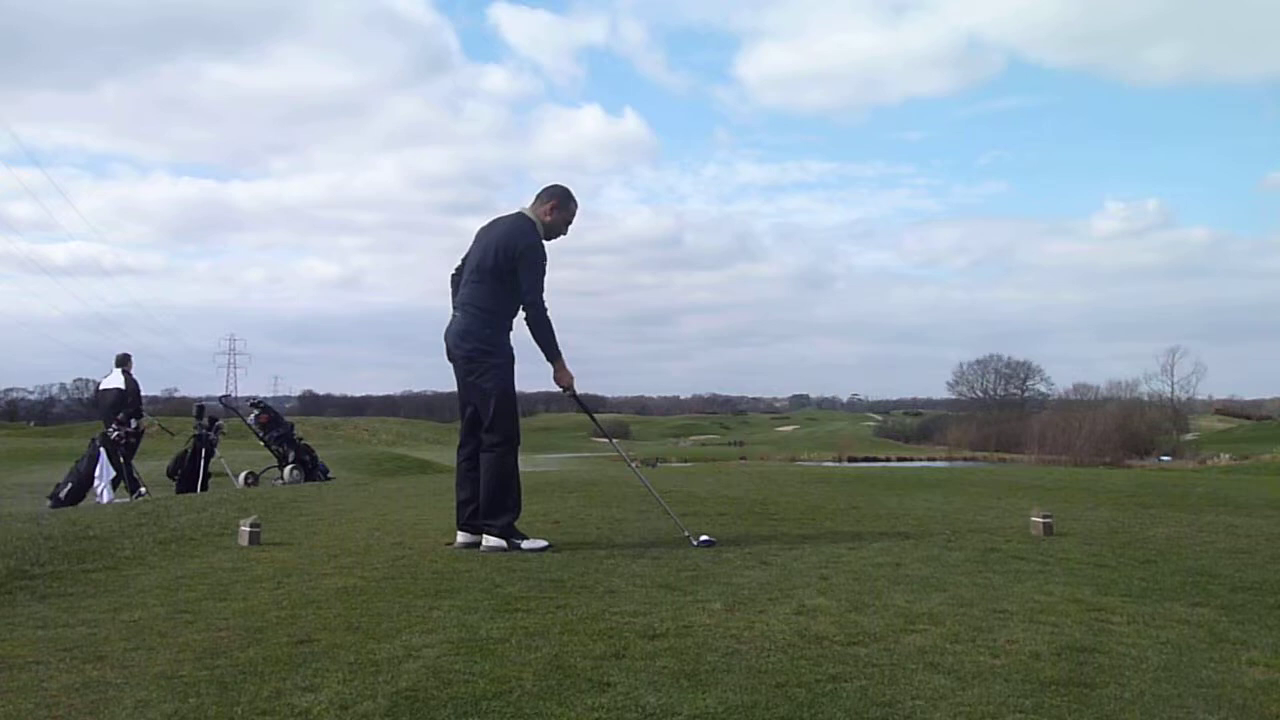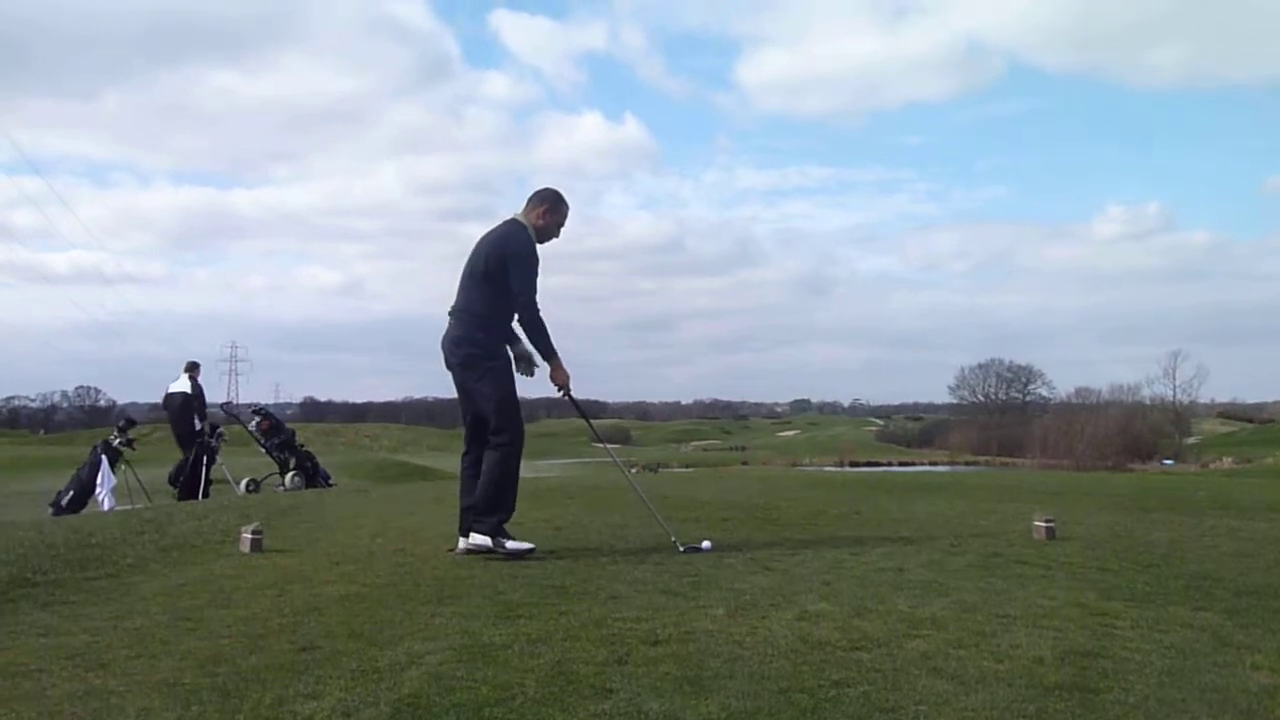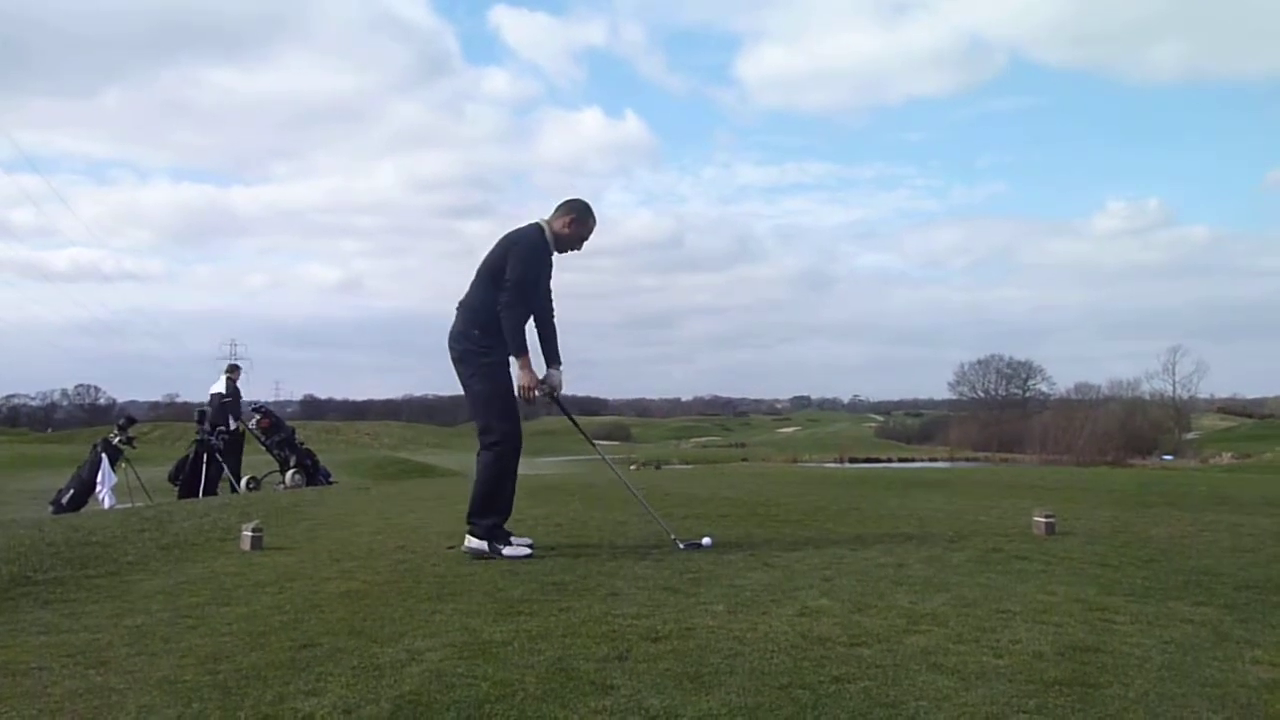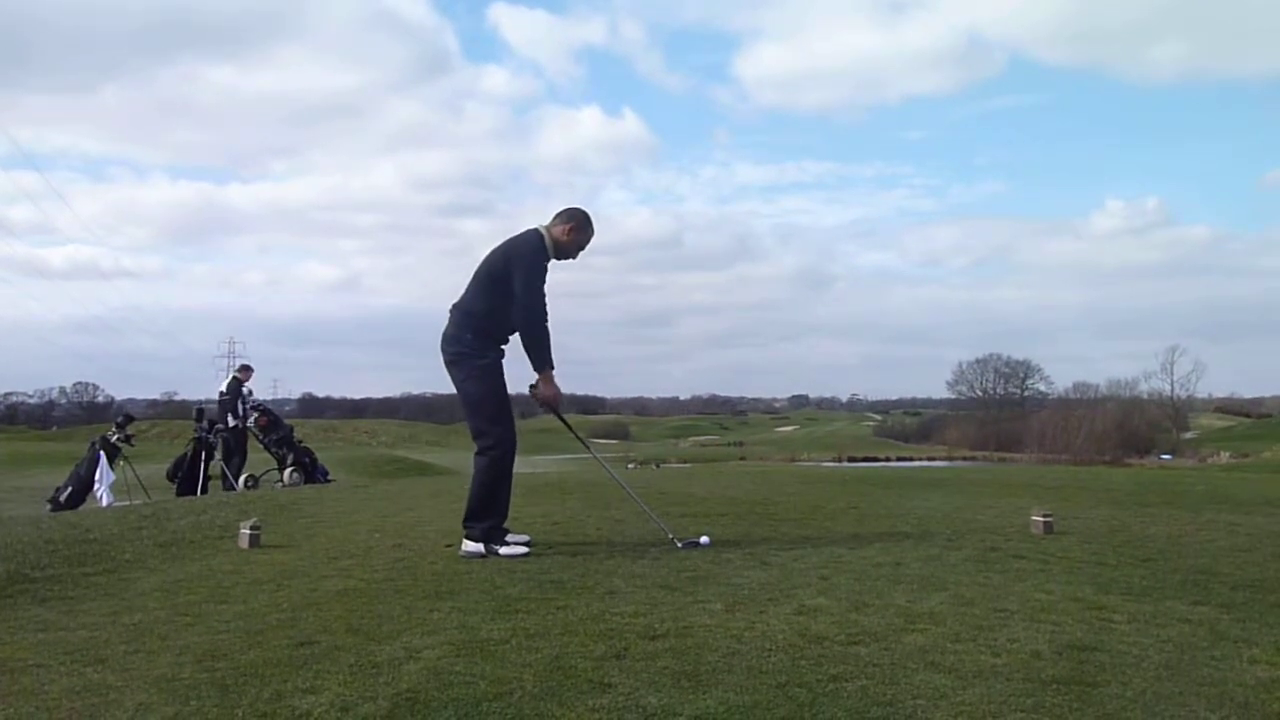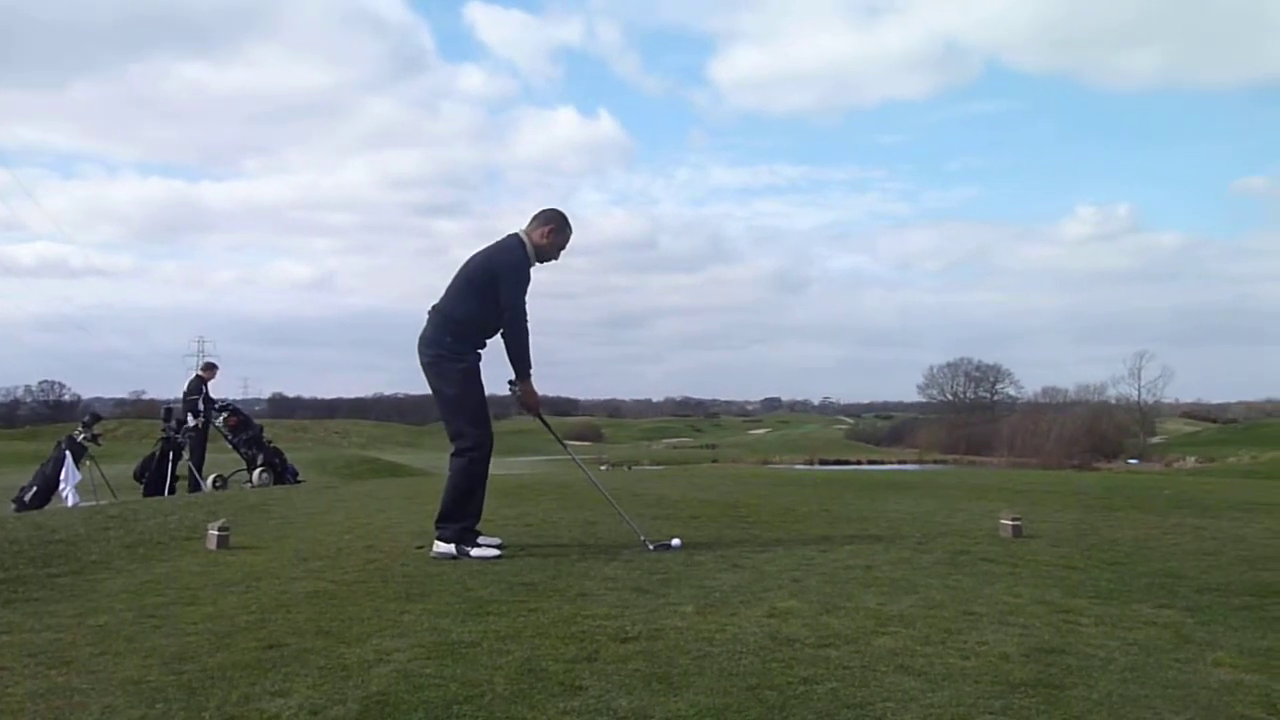
dt=1s
person 1, frame 1
left shoulder: (497, 227)
right shoulder: (528, 241)
left elbow: (458, 276)
right elbow: (534, 308)
right wrist: (558, 364)
left hip: (463, 337)
right hip: (485, 343)
left knee: (475, 433)
right knee: (500, 435)
left ankle: (471, 526)
right ankle: (498, 529)
person 1, frame 2
left shoulder: (500, 237)
right shoulder: (519, 245)
right elbow: (527, 309)
left wrist: (518, 346)
right wrist: (553, 361)
left hip: (464, 344)
right hip: (479, 349)
left knee: (480, 438)
right knee: (506, 435)
left ankle: (472, 530)
right ankle: (486, 527)
person 1, frame 3
left shoulder: (538, 251)
right shoulder: (529, 243)
left elbow: (543, 313)
right elbow: (511, 303)
left wrist: (553, 367)
right wrist: (523, 365)
left hip: (485, 345)
right hip: (477, 344)
left knee: (505, 437)
right knee: (501, 436)
left ankle: (492, 528)
right ankle: (481, 531)
person 1, frame 4
left shoulder: (531, 251)
right shoulder: (529, 251)
left elbow: (535, 317)
right elbow: (526, 317)
left wrist: (545, 375)
right wrist: (545, 377)
left hip: (476, 347)
right hip: (469, 347)
left knee: (502, 440)
right knee: (496, 440)
left ankle: (490, 528)
right ankle: (478, 535)
person 1, frame 5
left shoulder: (508, 254)
right shoulder: (513, 258)
left elbow: (509, 321)
right elbow: (514, 323)
left wrist: (522, 380)
right wrist: (525, 381)
left hip: (449, 349)
right hip: (448, 350)
left knee: (478, 440)
right knee: (472, 442)
left ankle: (462, 530)
right ankle: (450, 536)
